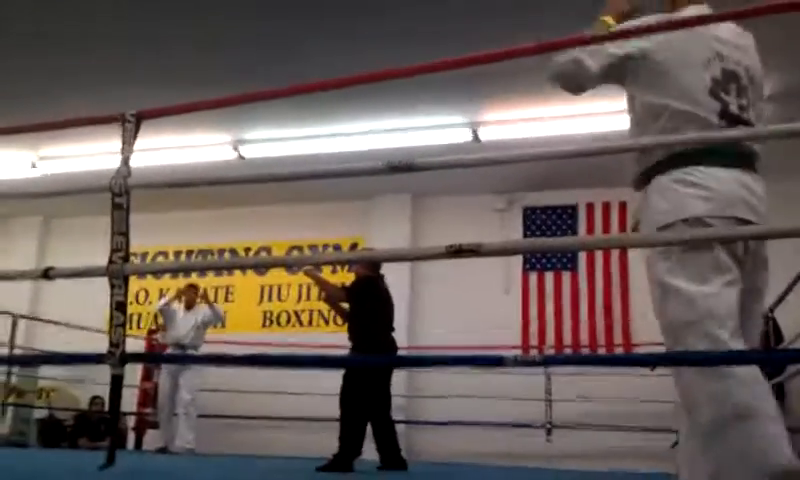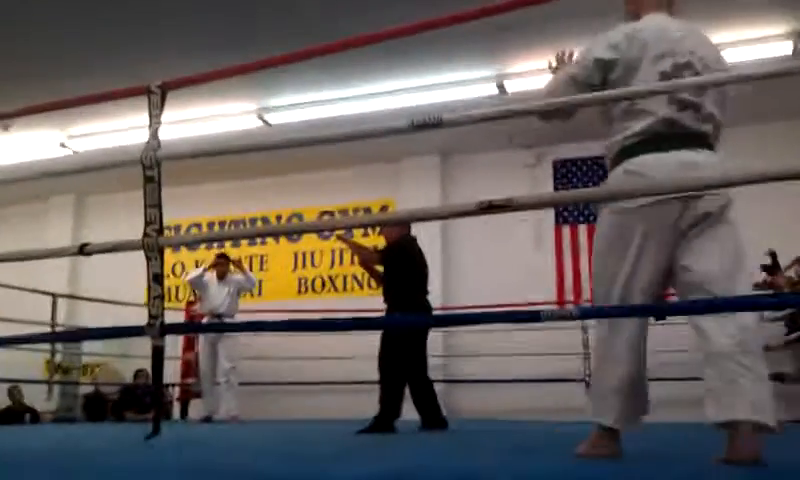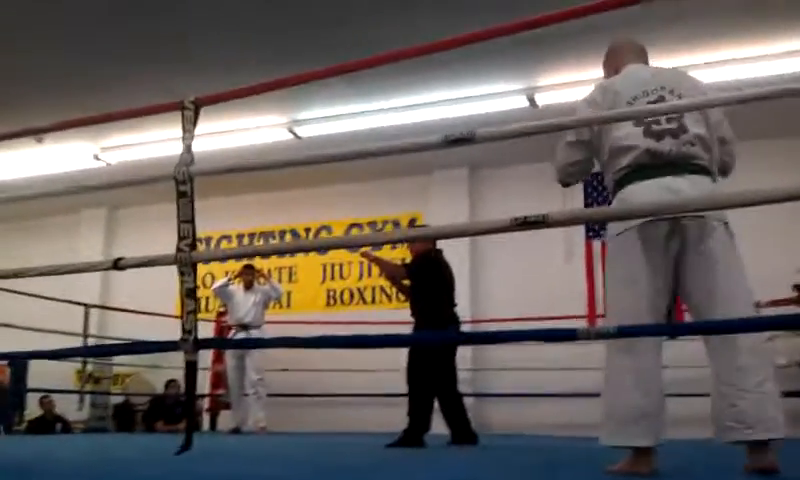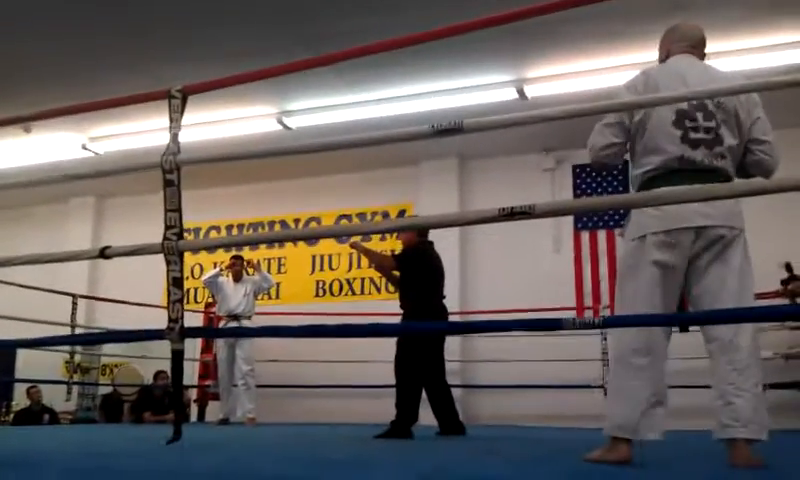
dt=0.7s
person 1, frame 1
right shoulder: (746, 43)
left elbow: (565, 72)
left hip: (686, 193)
right hip: (743, 191)
left knee: (703, 341)
right knee: (725, 347)
person 1, frame 2
left shoulder: (621, 39)
right shoulder: (709, 47)
left elbow: (555, 104)
left wrist: (562, 74)
left hip: (644, 176)
right hip: (703, 171)
left knee: (621, 306)
right knee: (723, 300)
left ankle: (608, 431)
right ankle: (743, 429)
person 1, frame 3
left shoulder: (603, 94)
right shoulder: (692, 84)
left elbow: (568, 169)
right elbow: (727, 156)
left wrist: (608, 157)
left hip: (640, 204)
right hip: (698, 198)
left knee: (634, 328)
right knee: (732, 321)
left ankle: (640, 450)
right ankle: (758, 446)
person 1, frame 4
left shoulder: (643, 83)
right shoulder: (736, 88)
left elbow: (602, 151)
right elbow: (764, 160)
left hip: (660, 212)
right hip: (719, 211)
left knee: (639, 327)
right knee: (732, 328)
left ankle: (622, 438)
right ankle: (741, 441)
person 2, frame 1
left shoulder: (367, 284)
right shoulder: (375, 288)
left elbow: (338, 293)
right elbow: (356, 318)
left wrist: (313, 275)
right wrist: (333, 305)
left hip: (369, 354)
right hip: (380, 354)
left knee: (353, 406)
right knee: (378, 409)
left ankle: (344, 459)
right ankle: (392, 459)
person 2, frame 2
left shoulder: (403, 247)
right shoulder: (406, 251)
left elbow: (373, 257)
right elbow: (392, 282)
left wrist: (347, 241)
right wrist: (370, 269)
left hip: (405, 317)
right hip: (412, 317)
left knee: (392, 367)
right knee: (415, 370)
left ankle: (385, 420)
right ankle: (433, 418)
person 2, frame 3
left shoulder: (429, 260)
right shoulder: (434, 263)
left elbow: (400, 271)
right elbow: (420, 295)
left wrist: (372, 258)
right wrist: (397, 283)
left hip: (433, 329)
right hip: (441, 329)
left knee: (421, 381)
right knee: (443, 383)
left ankle: (414, 434)
right ankle: (463, 433)
person 2, frame 4
left shoulder: (418, 253)
right shoulder: (426, 255)
left elbow: (388, 262)
right elbow: (409, 286)
left wrist: (361, 248)
right wrist: (386, 274)
left hip: (421, 322)
right hip: (430, 321)
left knee: (408, 373)
right knee: (432, 376)
left ankle: (402, 426)
right ankle: (451, 425)
person 3, frame 1
left shoulder: (203, 312)
right shoulder: (174, 309)
left elbow: (218, 317)
right elbow: (160, 307)
left wrist: (208, 302)
right wrist: (176, 295)
left knee: (187, 401)
right knee: (165, 401)
left ankle: (187, 445)
right ankle: (167, 442)
person 3, frame 2
left shoulder: (235, 280)
right shoulder: (206, 280)
left elbow: (252, 284)
right elbow: (190, 279)
left wrist: (241, 269)
right wrist: (207, 268)
right hip: (208, 325)
left knee: (227, 369)
right knee: (206, 371)
left ankle: (231, 412)
right ankle: (210, 411)
person 3, frame 3
left shoulder: (262, 291)
right shoulder: (233, 291)
left elbow: (278, 293)
right elbow: (216, 289)
left wrist: (266, 278)
right wrist: (233, 278)
left hip: (253, 337)
right hip: (235, 337)
left knee: (255, 380)
right knee: (234, 382)
left ankle: (260, 422)
right ankle: (238, 422)
person 3, frame 4
left shoulder: (252, 282)
right shoulder: (221, 283)
left elbow: (269, 283)
right elbow: (206, 280)
left wrist: (257, 268)
right wrist: (223, 268)
left hip: (244, 328)
right hip: (225, 327)
left knee: (246, 371)
right knee: (224, 373)
left ankle: (249, 413)
right ankle: (226, 413)
